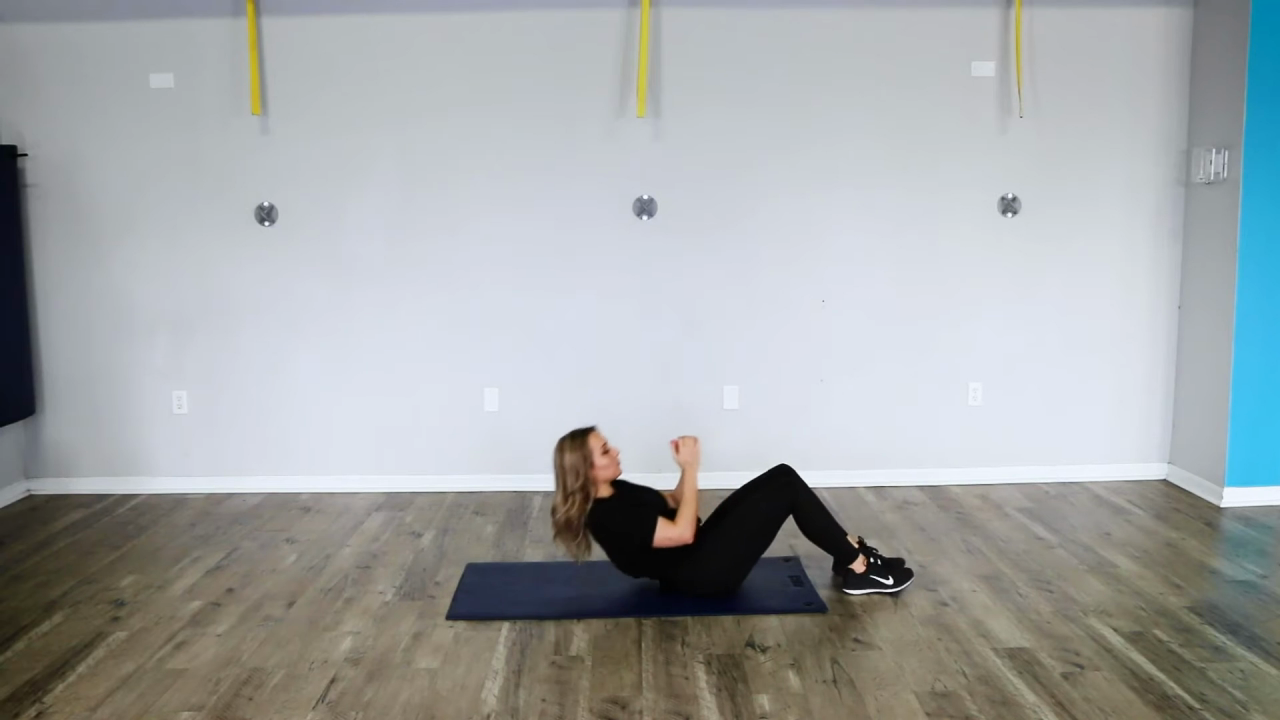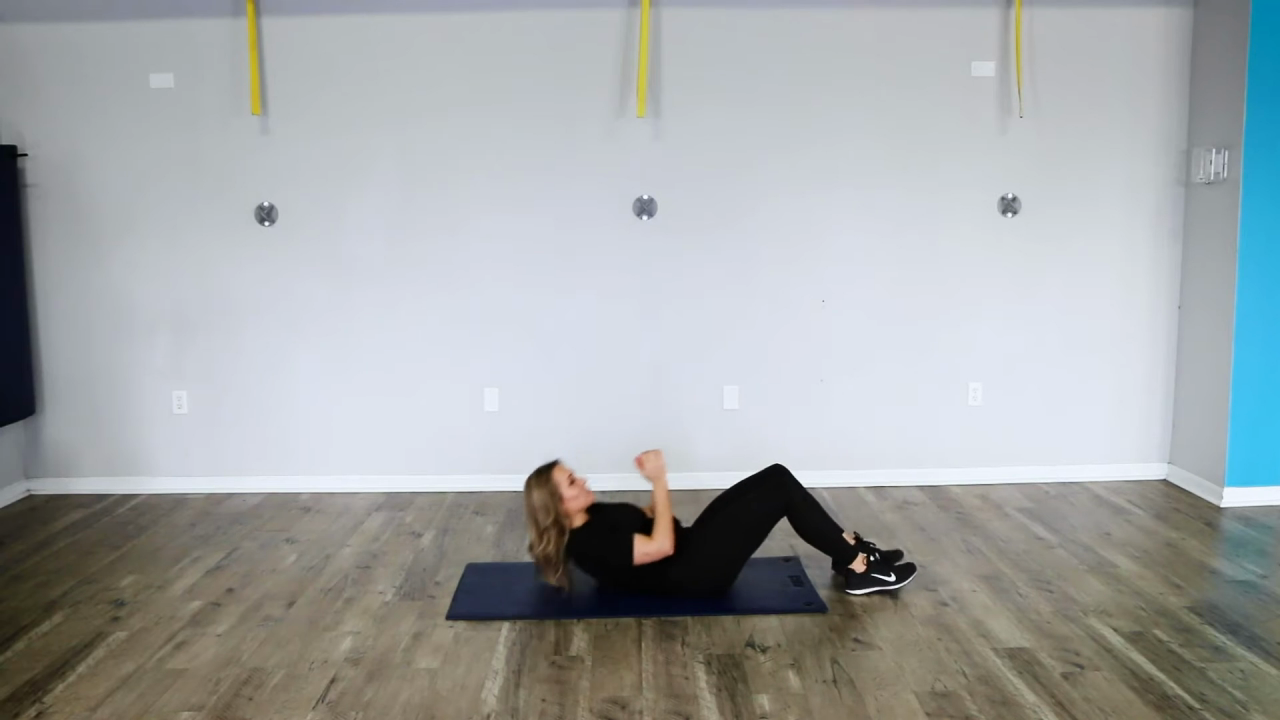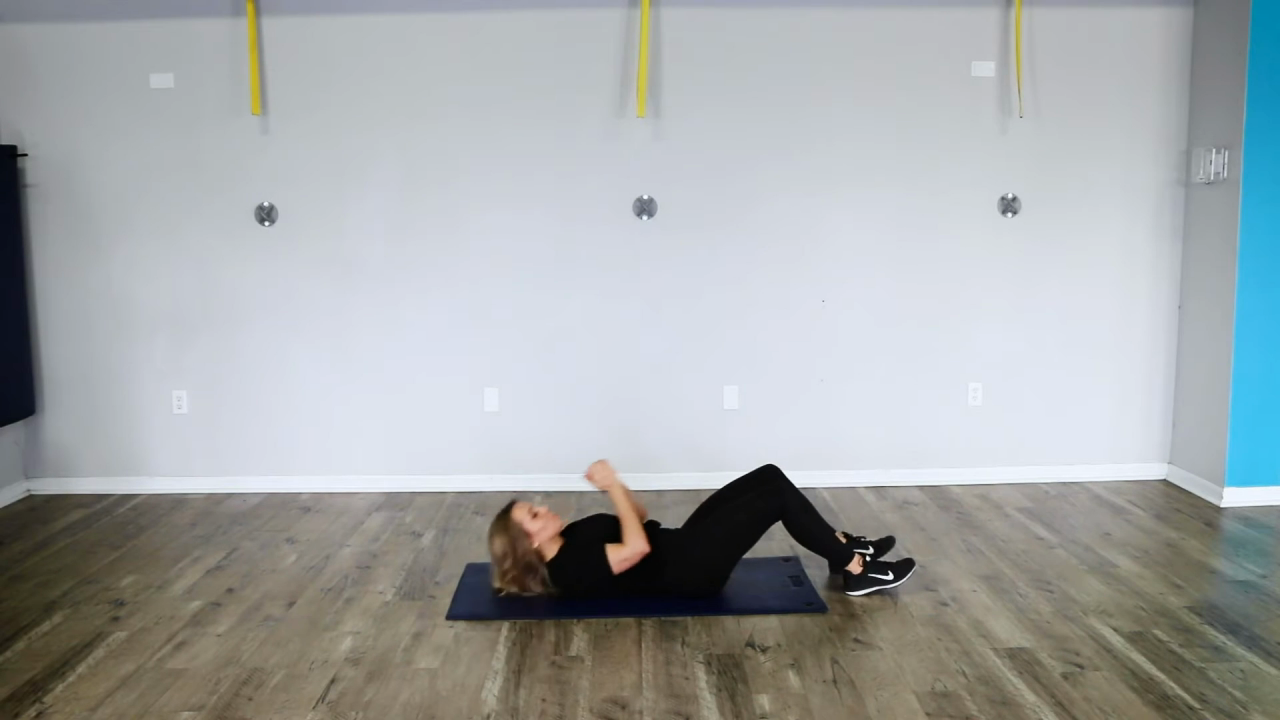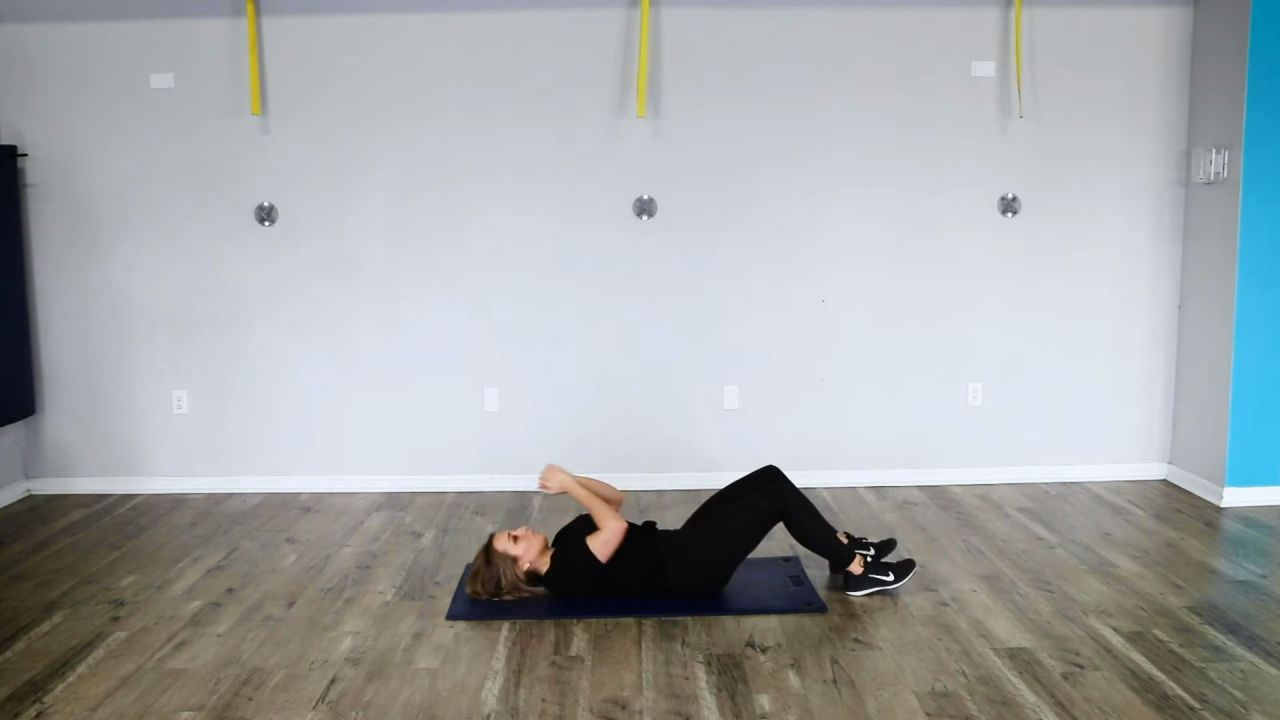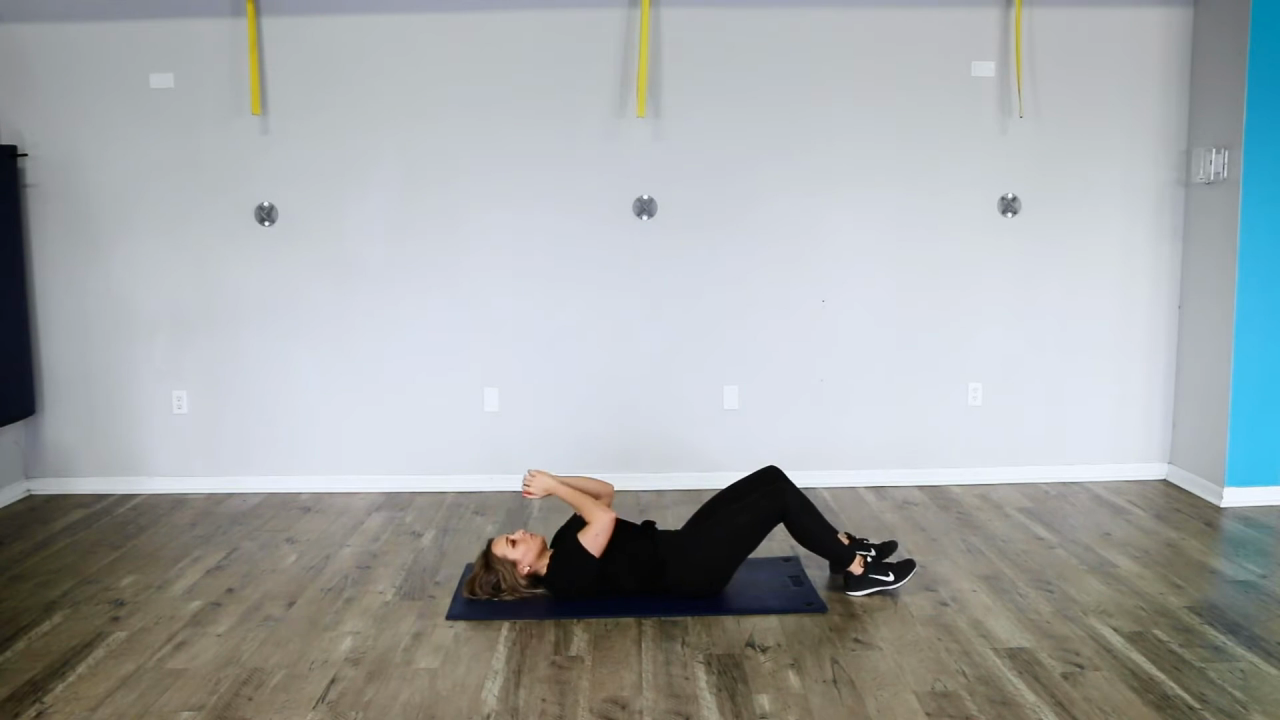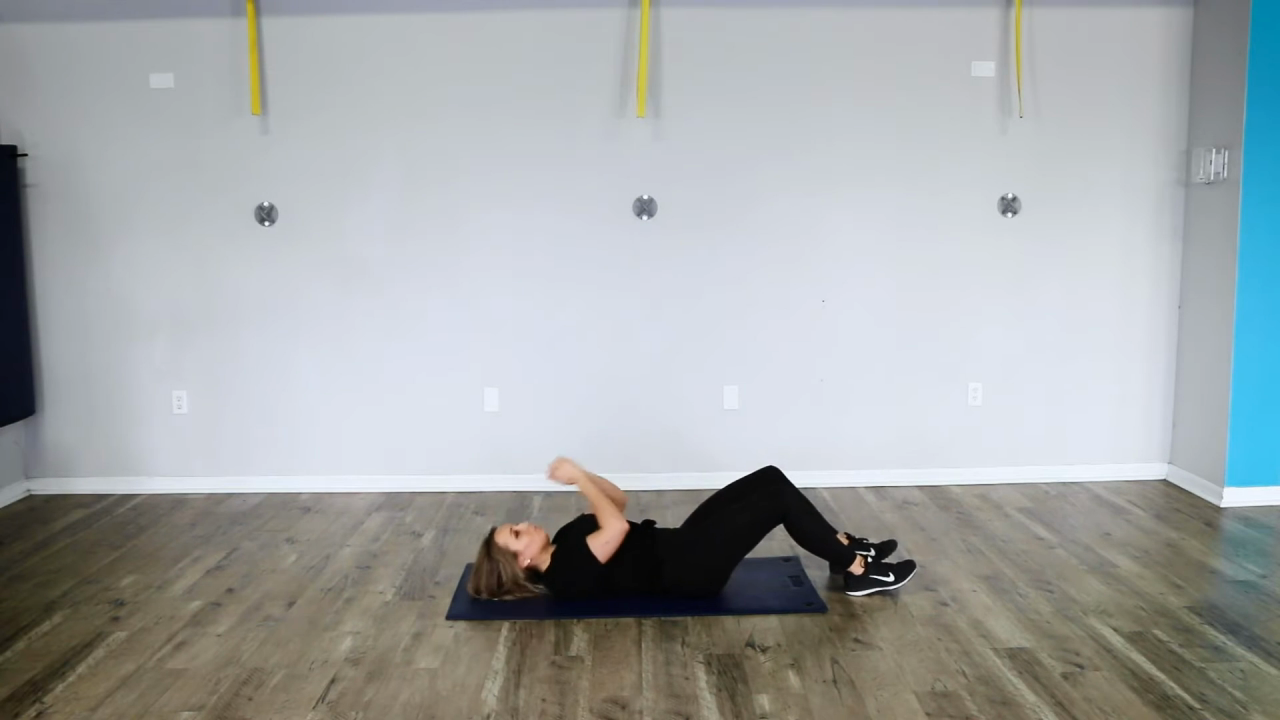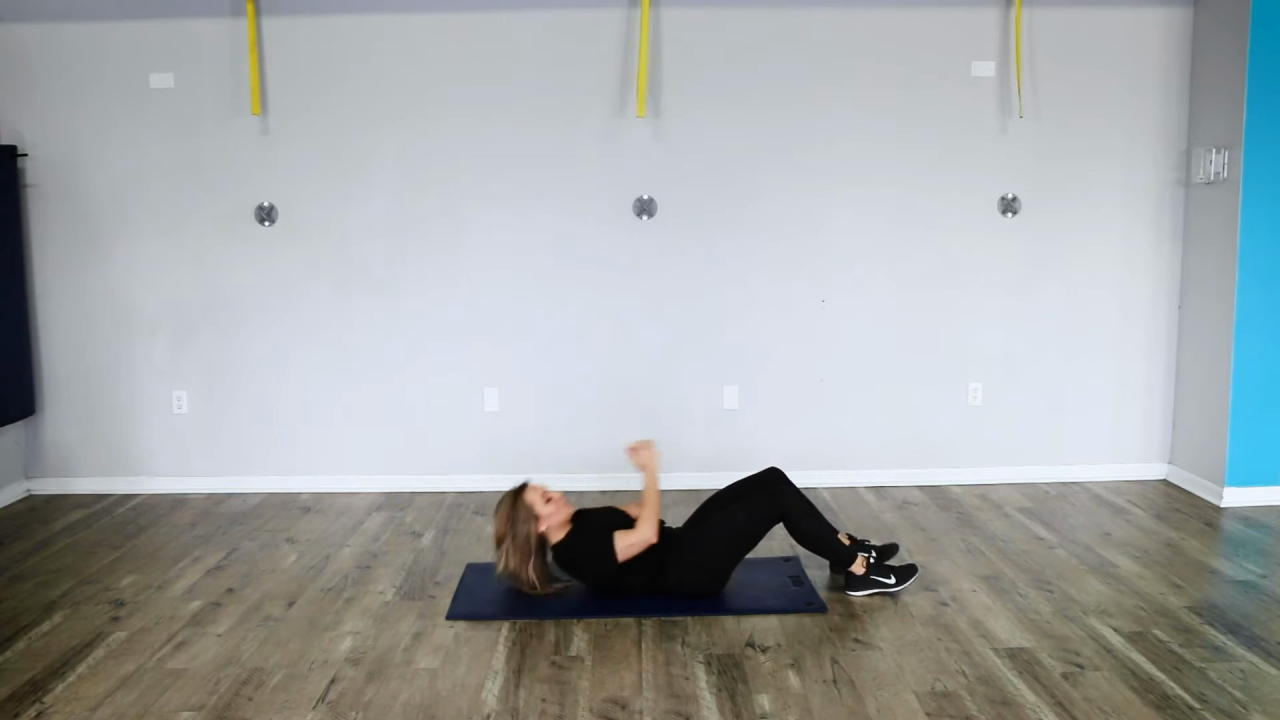
dt=0.2s
person 1, frame 1
left shoulder: (614, 492)
right shoulder: (608, 516)
left elbow: (673, 506)
right elbow: (683, 532)
left wrist: (686, 467)
right wrist: (690, 468)
left hip: (703, 549)
right hip: (706, 570)
left knee: (783, 476)
right knee: (789, 490)
left ankle: (852, 552)
right ankle: (859, 572)
person 1, frame 2
left shoulder: (591, 517)
right shoulder: (589, 543)
right elbow: (663, 546)
left wrist: (654, 480)
right wrist: (659, 480)
left hip: (693, 548)
right hip: (697, 570)
left knee: (777, 476)
right knee: (783, 492)
left ankle: (851, 548)
right ankle: (860, 571)
person 1, frame 3
left shoulder: (574, 538)
right shoulder: (572, 568)
left elbow: (638, 517)
right elbow: (639, 547)
left wrist: (612, 485)
right wrist: (611, 487)
left hip: (681, 547)
right hip: (690, 570)
left knee: (769, 477)
right knee: (777, 496)
left ankle: (845, 548)
right ankle: (857, 571)
person 1, frame 4
left shoulder: (564, 543)
right shoulder: (567, 575)
left elbow: (615, 500)
right elbow: (615, 527)
left wrist: (571, 481)
right wrist: (569, 486)
left hip: (679, 547)
right hip: (690, 570)
left knee: (770, 478)
right knee: (779, 497)
left ankle: (846, 548)
right ankle: (859, 571)
person 1, frame 5
left shoulder: (561, 543)
right shoulder: (567, 575)
left elbow: (607, 494)
right elbow: (604, 519)
left wrist: (555, 481)
right wrist: (553, 487)
left hip: (678, 547)
right hip: (690, 570)
left knee: (772, 479)
right knee: (781, 498)
left ankle: (847, 547)
right ankle: (859, 572)
person 1, frame 6
left shoulder: (562, 543)
right shoulder: (566, 572)
left elbow: (615, 508)
right elbow: (617, 527)
left wrist: (580, 480)
right wrist: (582, 479)
left hip: (675, 547)
right hip: (686, 570)
left knee: (771, 479)
right knee: (779, 499)
left ankle: (846, 547)
right ankle: (860, 572)
person 1, frame 7
left shoulder: (577, 525)
right shoulder: (576, 549)
left elbow: (638, 513)
right elbow: (646, 534)
left wrist: (648, 473)
right wrist: (649, 472)
left hip: (681, 547)
right hip: (688, 571)
left knee: (772, 479)
right knee: (778, 498)
left ankle: (847, 547)
right ankle: (861, 572)
